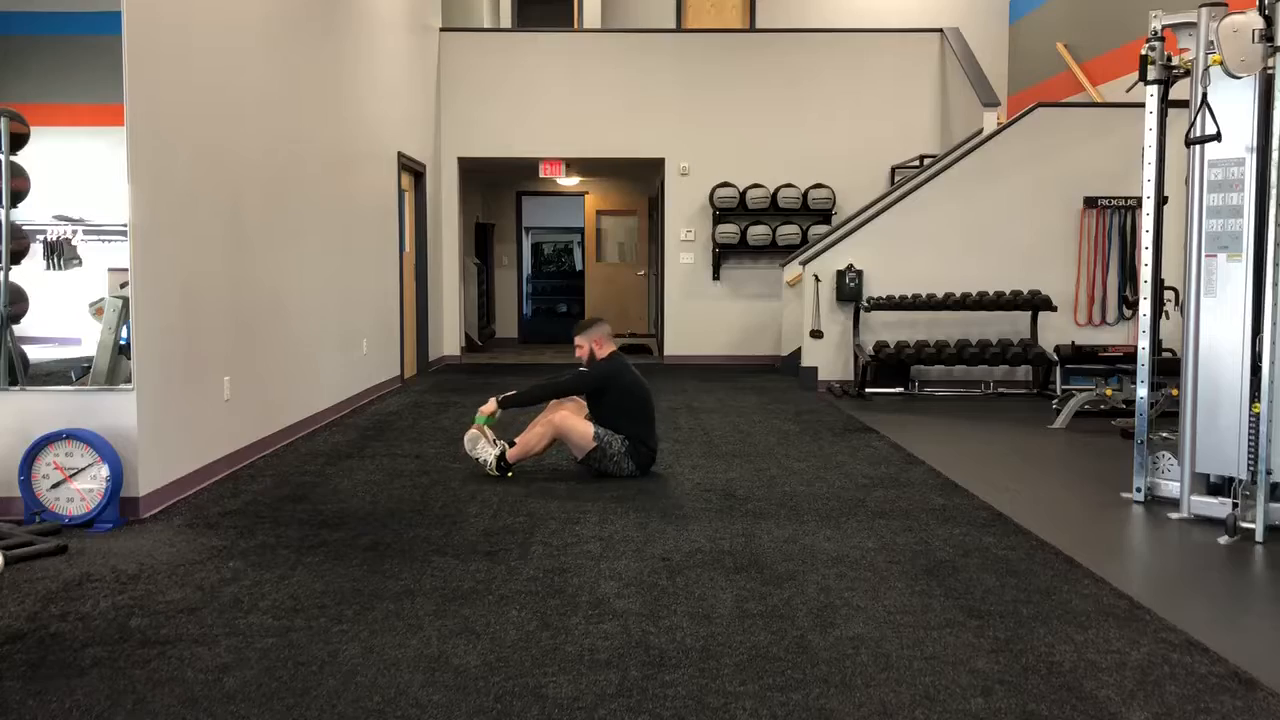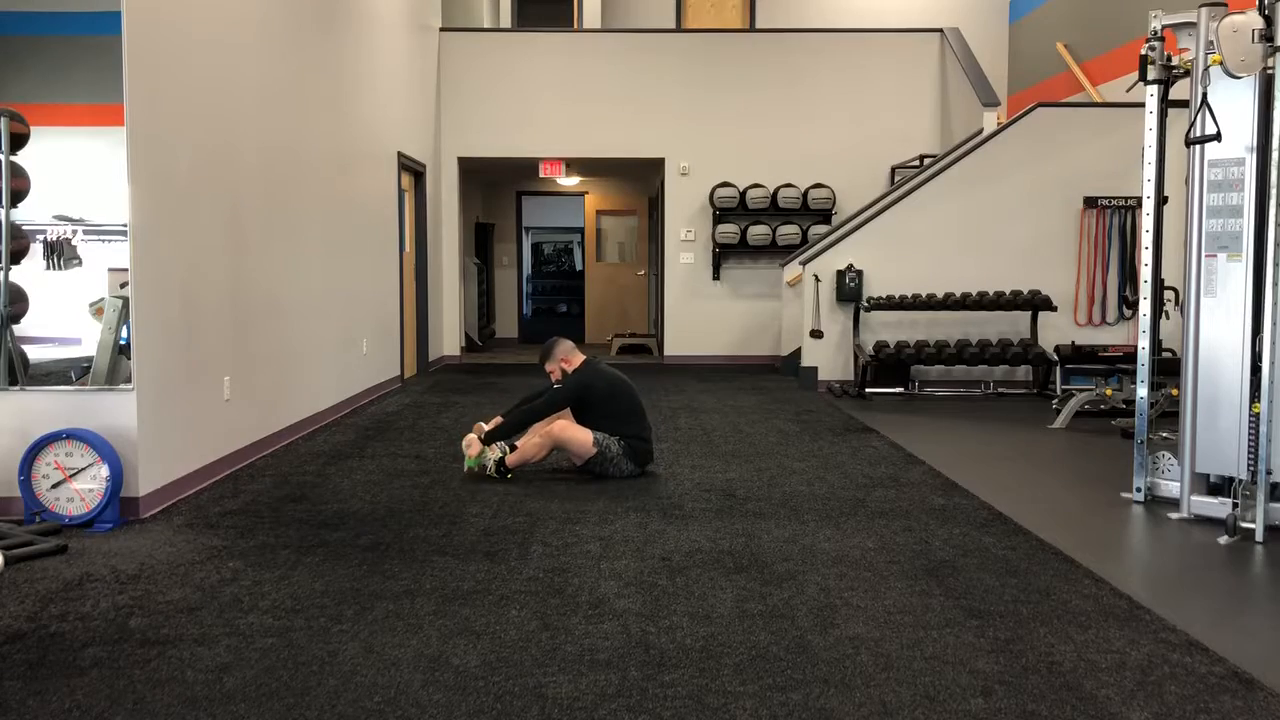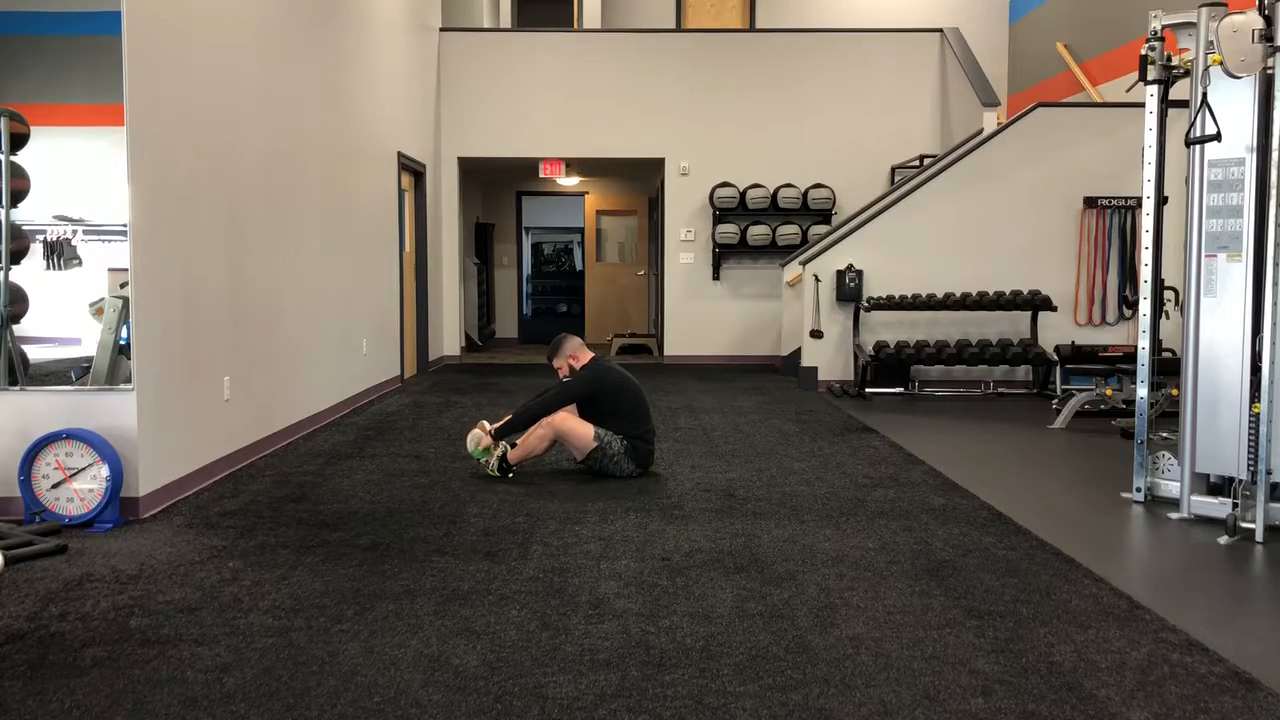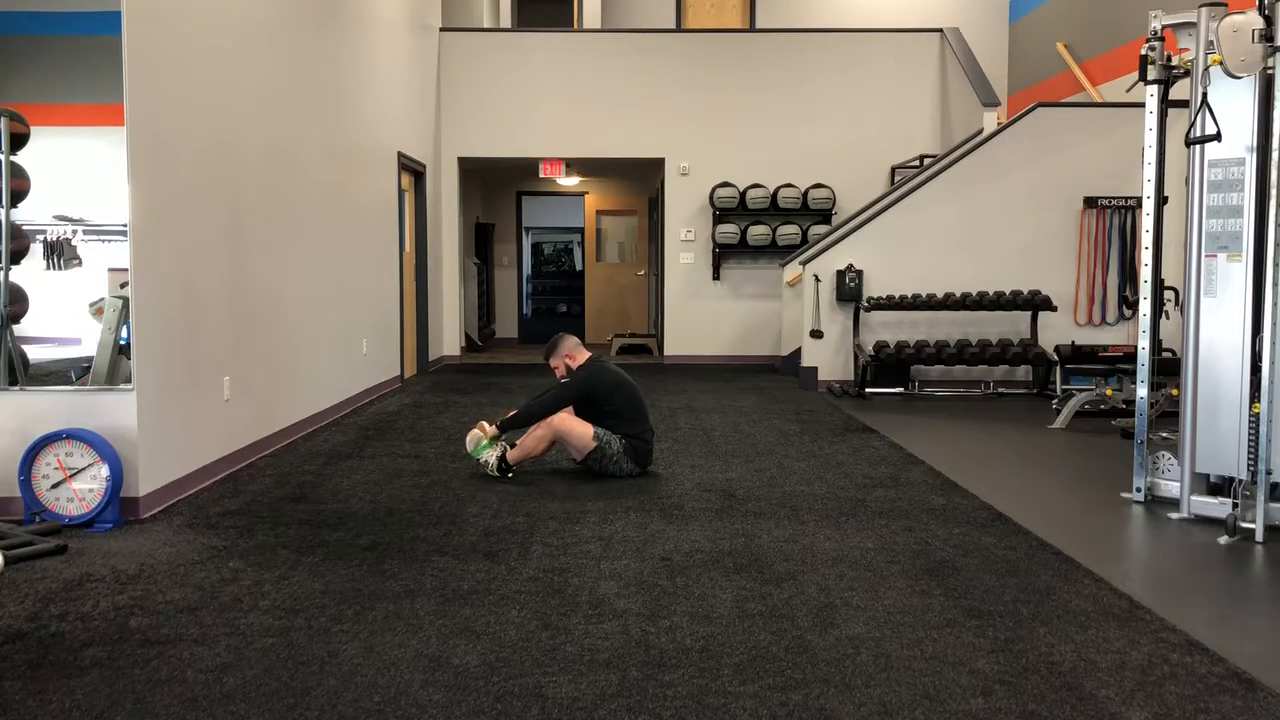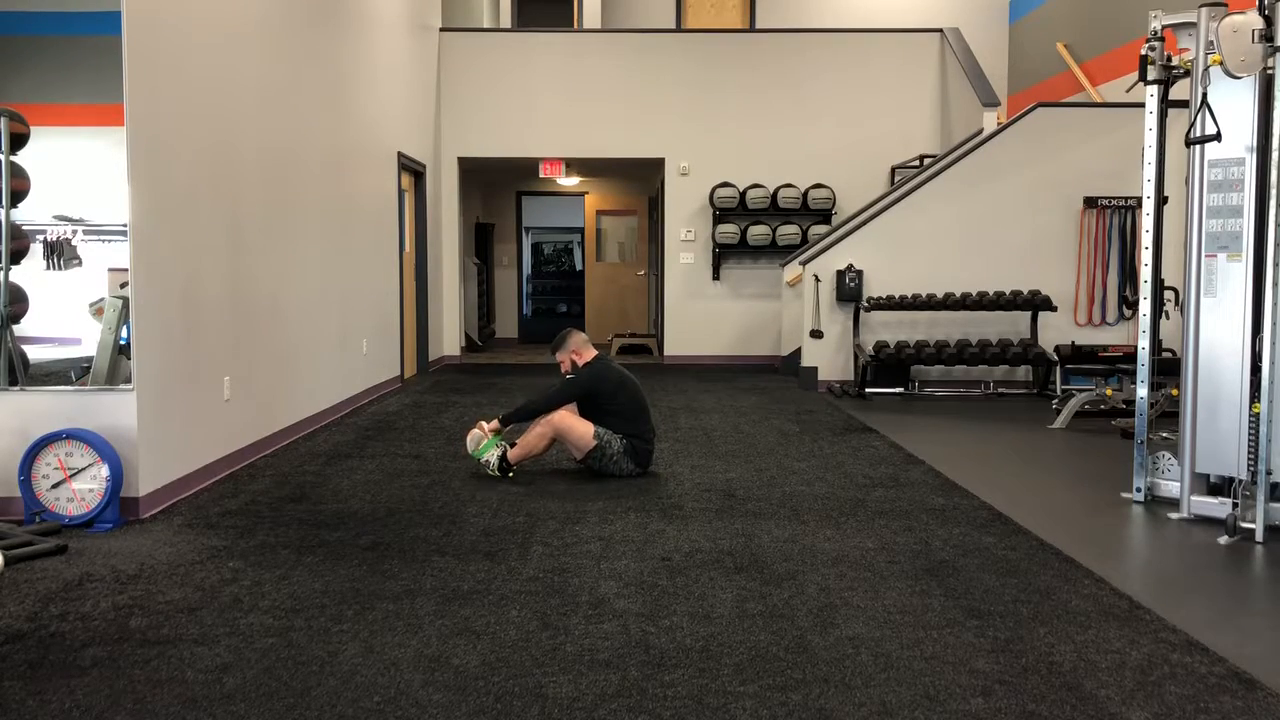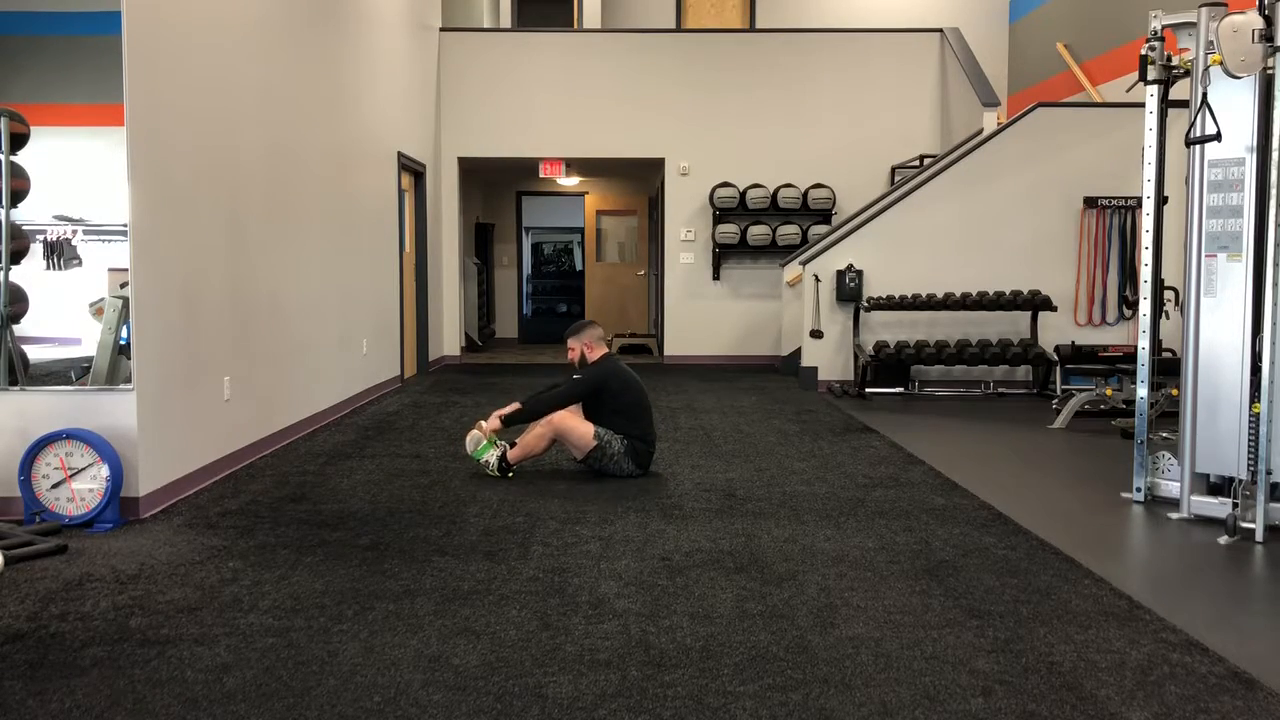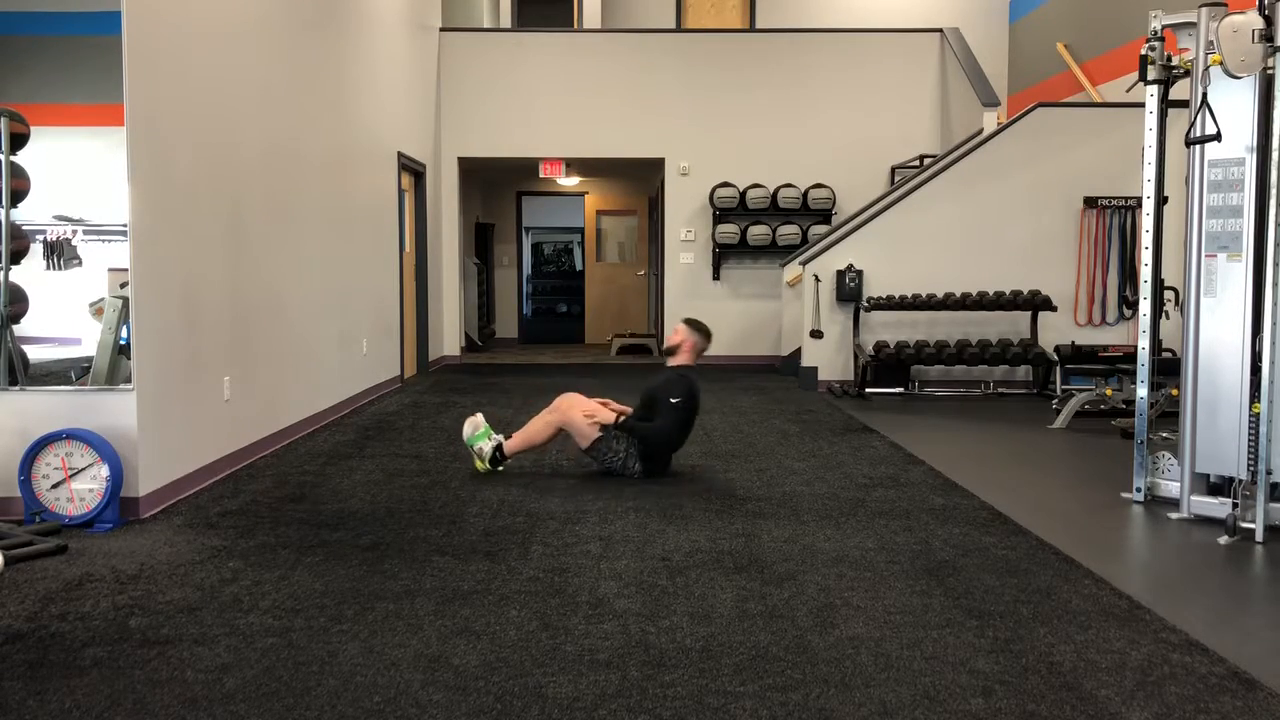
dt=0.7s
person 1, frame 1
left shoulder: (606, 371)
right shoulder: (611, 366)
left elbow: (556, 389)
right elbow: (560, 386)
left wrist: (500, 402)
right wrist: (510, 397)
left hip: (632, 459)
right hip: (625, 444)
left knee: (559, 420)
right knee: (562, 403)
left ankle: (500, 463)
right ankle: (508, 449)
person 1, frame 2
left shoulder: (583, 381)
right shoulder: (590, 371)
left elbow: (533, 413)
right elbow: (540, 399)
left wrist: (484, 440)
right wrist: (501, 419)
left hip: (629, 458)
right hip: (624, 445)
left knee: (557, 430)
right knee: (557, 413)
left ankle: (500, 466)
right ankle: (509, 451)
person 1, frame 3
left shoulder: (592, 377)
right shoulder: (597, 369)
left elbow: (542, 407)
right elbow: (548, 398)
left wrist: (496, 434)
right wrist: (512, 417)
left hip: (630, 458)
right hip: (625, 447)
left knee: (557, 421)
right knee: (561, 411)
left ankle: (502, 464)
right ankle: (511, 451)
person 1, frame 4
left shoulder: (588, 378)
right shoulder: (595, 369)
left elbow: (540, 409)
right elbow: (546, 401)
left wrist: (500, 427)
right wrist: (514, 416)
left hip: (629, 457)
right hip: (624, 447)
left knee: (557, 422)
right knee: (557, 412)
left ankle: (502, 464)
right ankle: (510, 451)
person 1, frame 5
left shoulder: (592, 375)
right shoulder: (600, 368)
left elbow: (544, 403)
right elbow: (549, 401)
left wrist: (502, 421)
right wrist: (511, 418)
left hip: (629, 457)
right hip: (625, 447)
left knee: (557, 420)
right knee: (558, 410)
left ankle: (502, 463)
right ankle: (510, 451)
person 1, frame 6
left shoulder: (601, 373)
right shoulder: (607, 367)
left elbow: (551, 402)
right elbow: (560, 391)
left wrist: (503, 421)
right wrist: (516, 407)
left hip: (630, 457)
right hip: (623, 446)
left knee: (556, 420)
right knee: (559, 411)
left ankle: (502, 463)
right ankle: (509, 450)
person 1, frame 7
left shoulder: (680, 384)
right shoulder: (677, 377)
left elbow: (661, 437)
left wrist: (616, 420)
right wrist: (626, 411)
left hip: (639, 460)
right hip: (637, 450)
left knee: (563, 412)
right knee: (569, 400)
left ankle: (497, 454)
right ankle: (506, 445)
